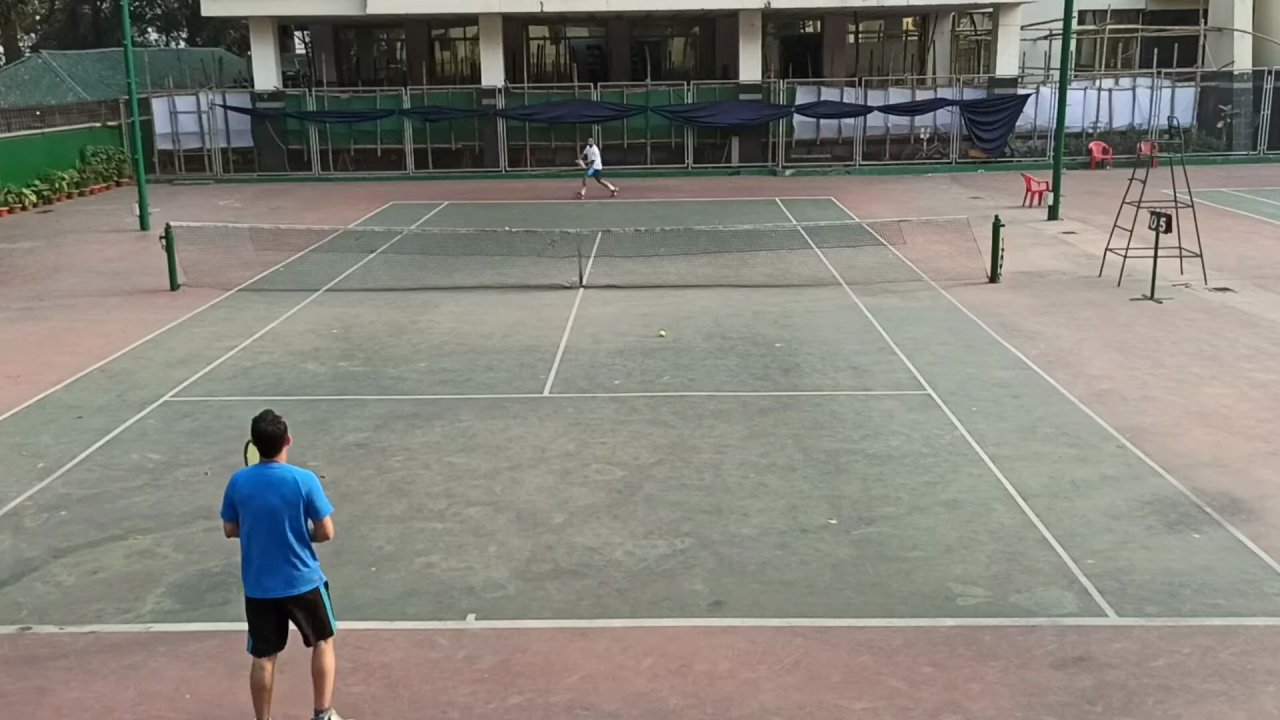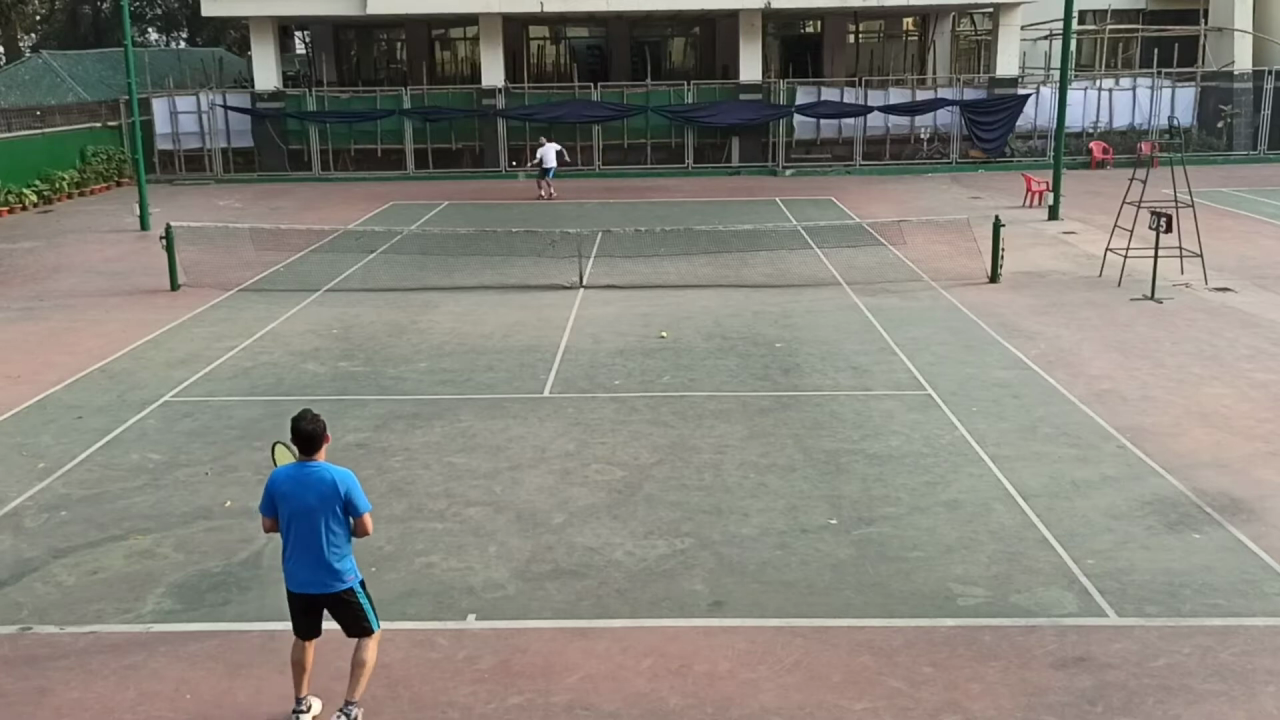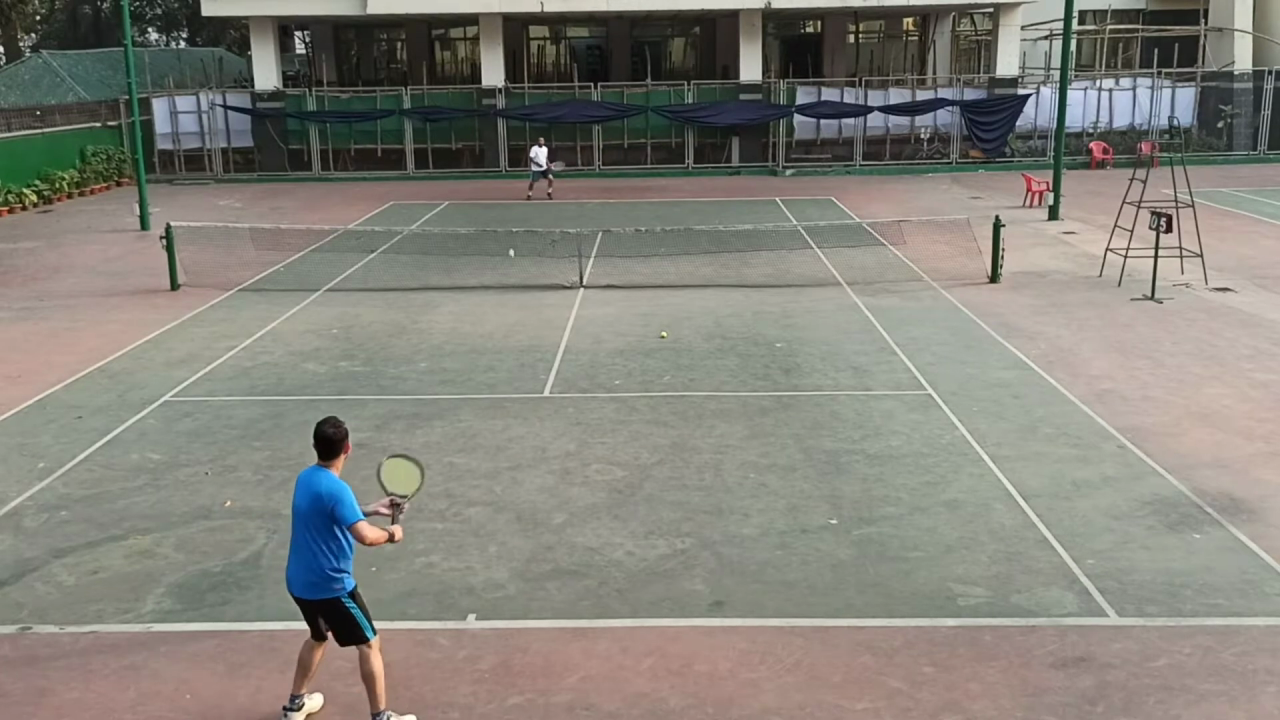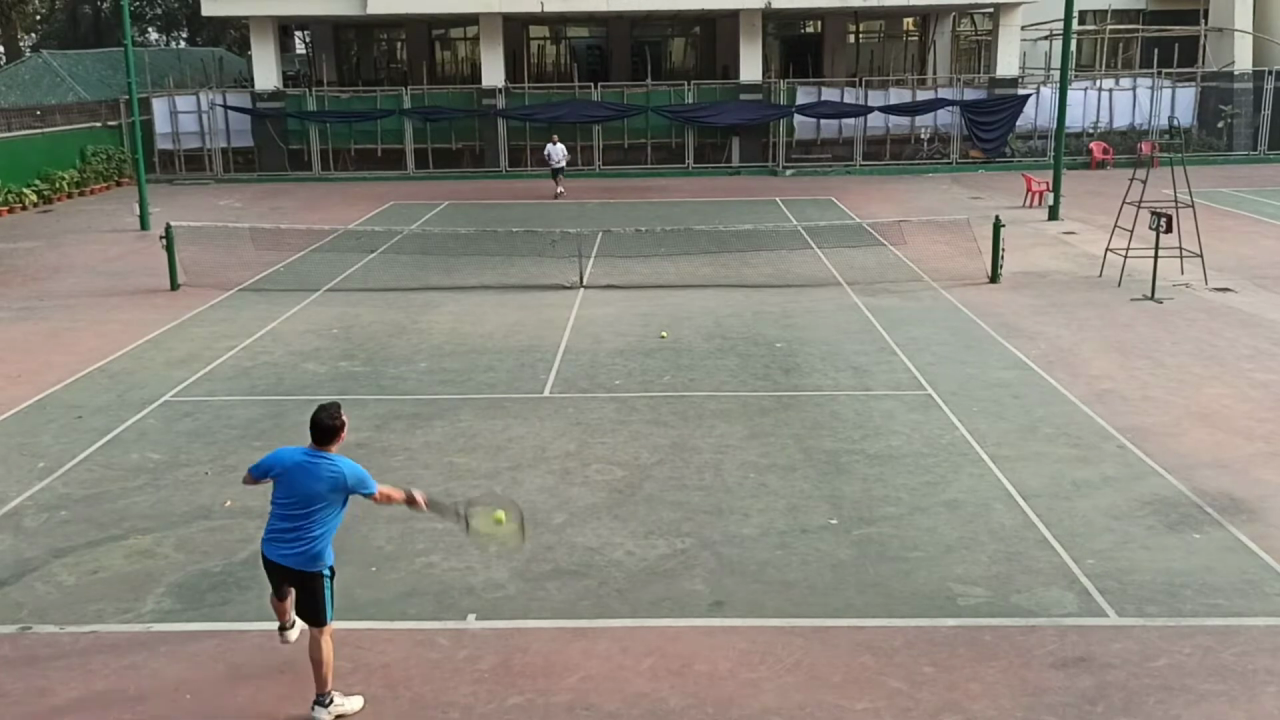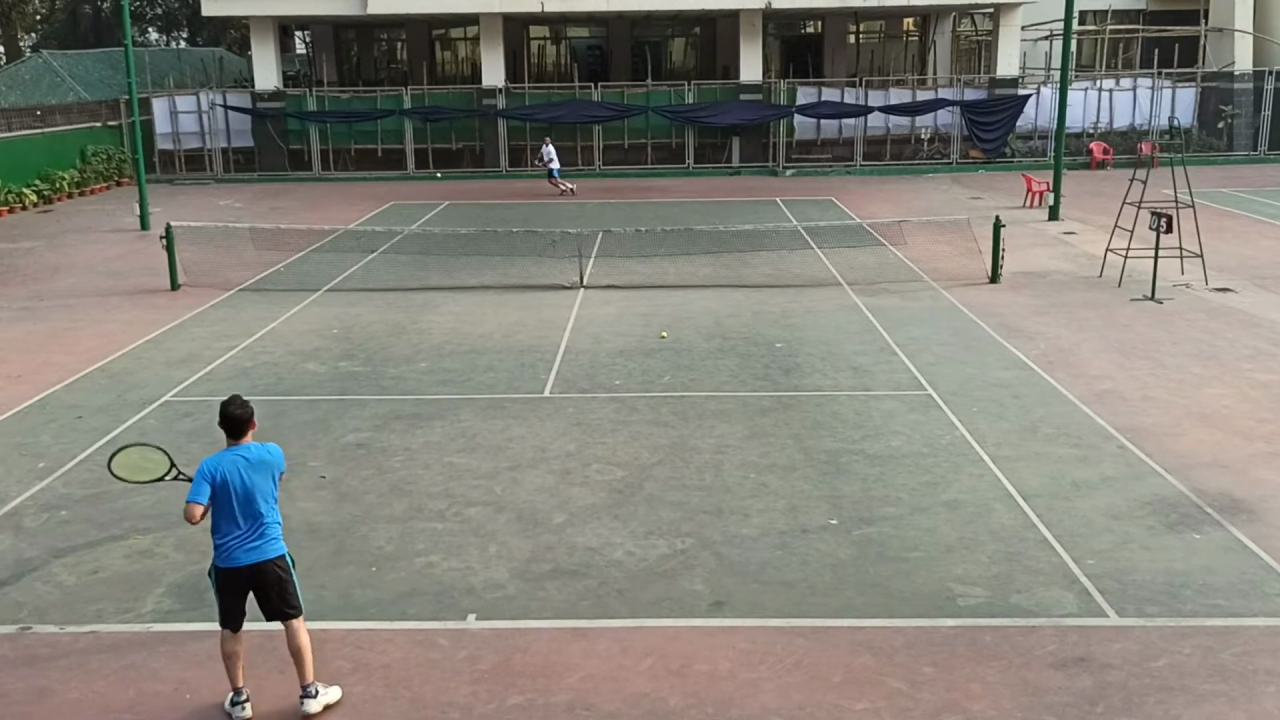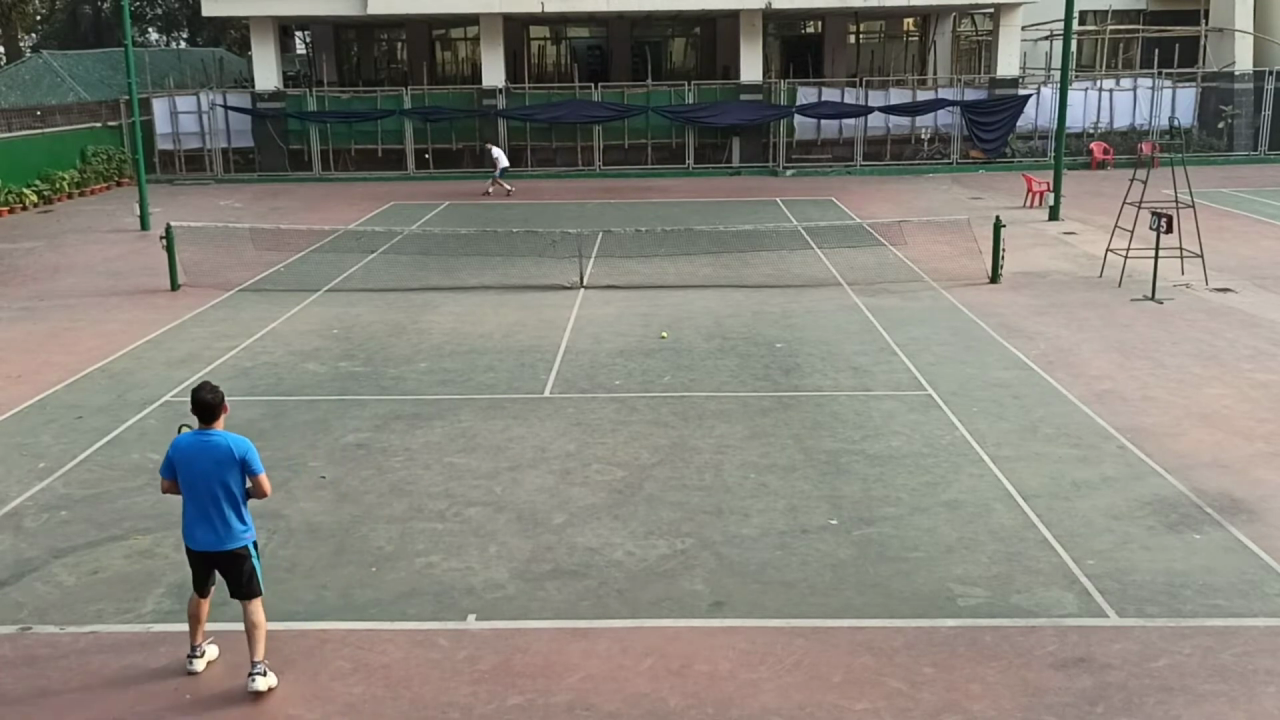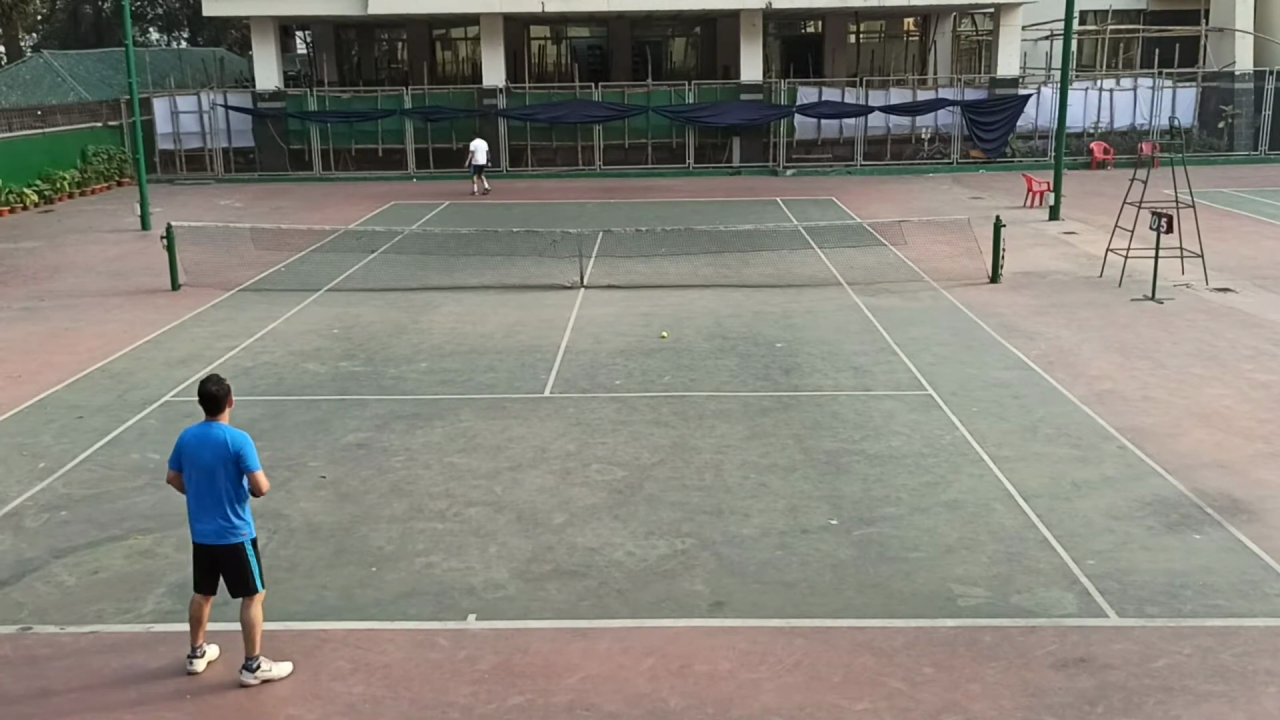
dt=0.7s
person 1, frame 1
left shoulder: (238, 482)
right shoulder: (304, 480)
left elbow: (230, 530)
right elbow: (325, 533)
left hip: (258, 587)
right hip: (303, 581)
left knee: (264, 657)
right knee: (323, 642)
person 1, frame 2
left shoulder: (277, 479)
right shoulder: (342, 478)
left elbow: (268, 525)
right elbow: (365, 529)
left hip: (297, 580)
right hip: (339, 580)
left knee: (304, 639)
right knee: (369, 637)
person 1, frame 3
left shoulder: (305, 478)
right shoulder: (335, 489)
right elbow: (364, 536)
left wrist: (374, 508)
right wrist: (391, 534)
left hip: (299, 583)
right hip: (331, 585)
left knee: (317, 637)
right knee: (369, 645)
person 1, frame 4
left shoulder: (284, 457)
right shoulder: (347, 471)
left elbow: (248, 479)
right elbow: (381, 495)
right wrist: (409, 497)
left hip: (271, 552)
right hip: (310, 562)
left knee: (281, 593)
right knee: (320, 631)
left ankle: (286, 627)
person 1, frame 5
left shoulder: (210, 467)
right shoulder: (272, 454)
left elbow: (192, 516)
left wrist: (210, 505)
left hip: (229, 563)
right hip: (271, 556)
left knee: (230, 631)
right knee: (294, 623)
right ankle: (310, 692)
person 1, frame 6
left shoulder: (179, 445)
right shoulder: (240, 446)
left elbow: (167, 486)
right elbow: (264, 491)
left hip: (196, 540)
right hip: (235, 539)
left knee: (201, 594)
right knee: (252, 601)
left ankle: (197, 652)
right ankle: (258, 670)
person 1, frame 7
left shoulder: (187, 437)
right shoulder: (238, 440)
left elbow: (173, 478)
right elbow: (260, 488)
right wrist: (256, 490)
left hip: (201, 534)
right hip: (235, 535)
left knee: (202, 594)
right knee: (253, 597)
left ankle: (196, 653)
right ankle: (253, 666)
